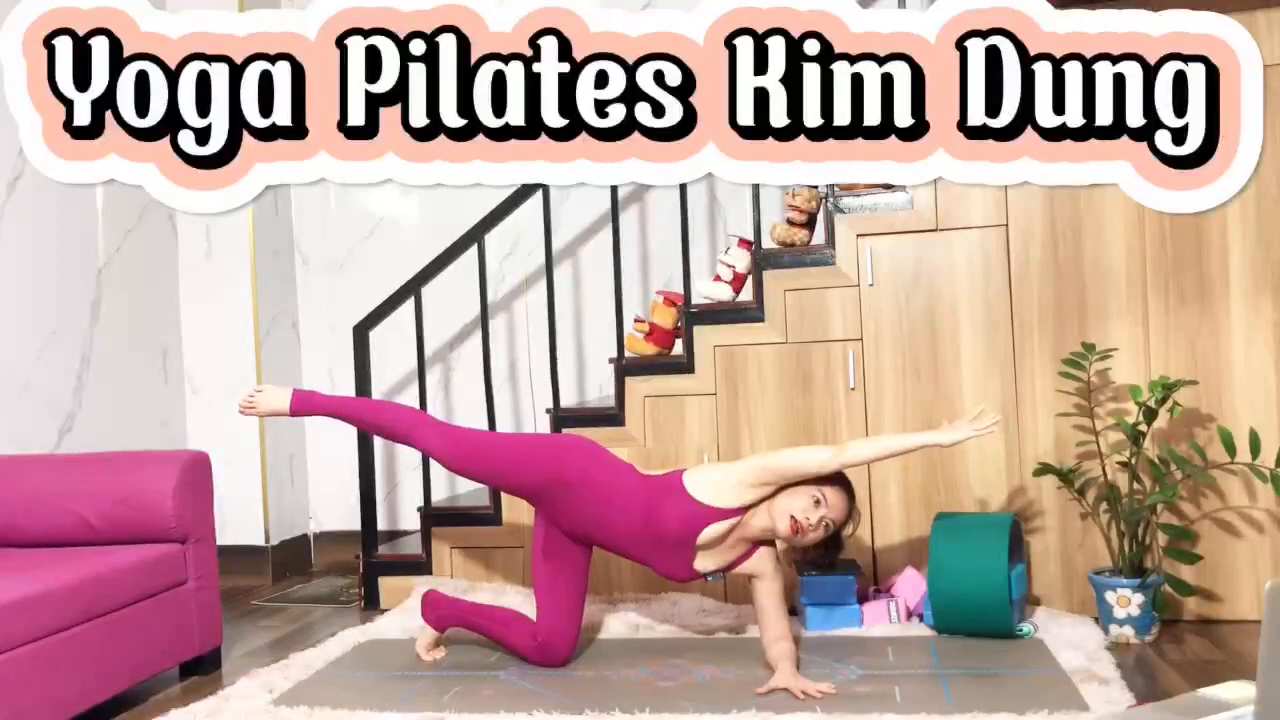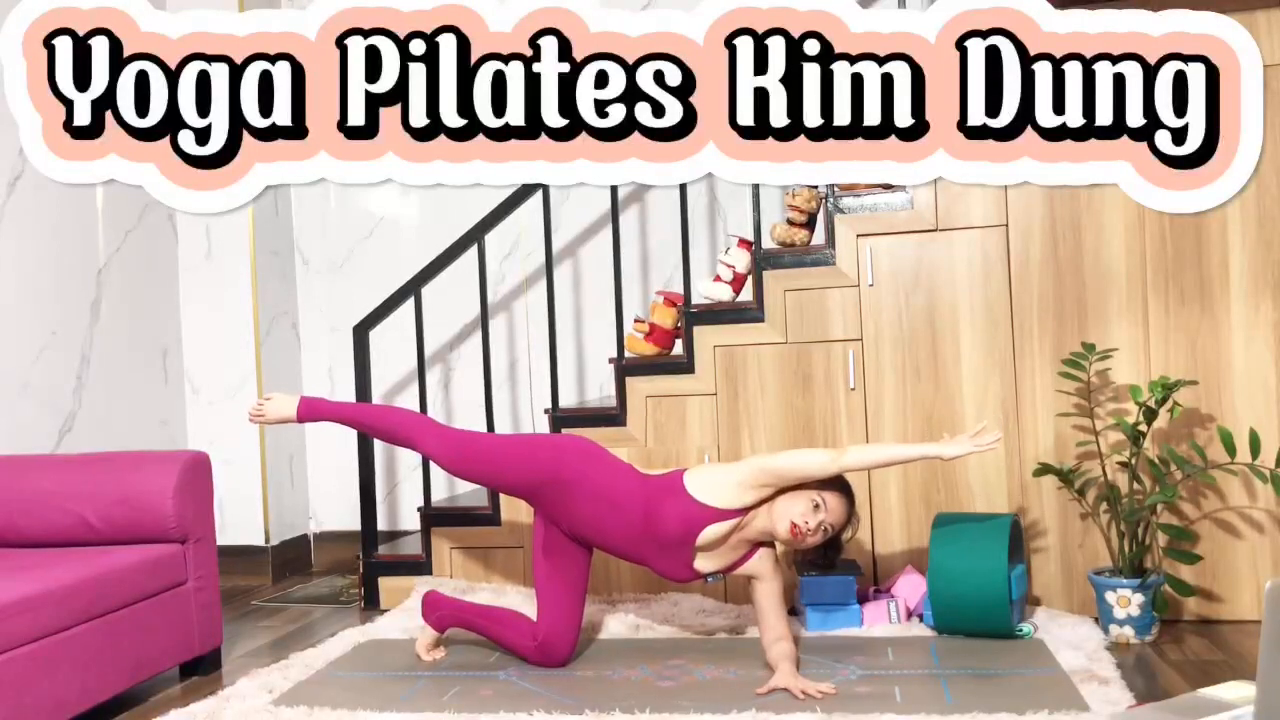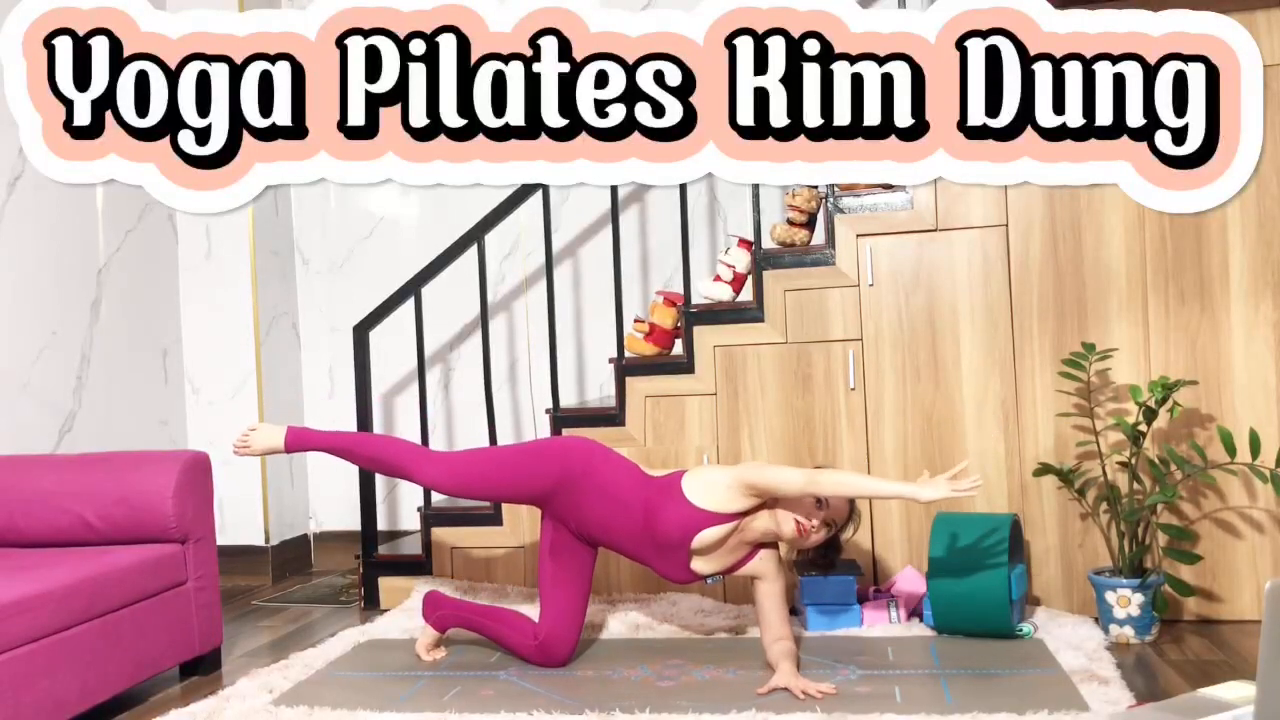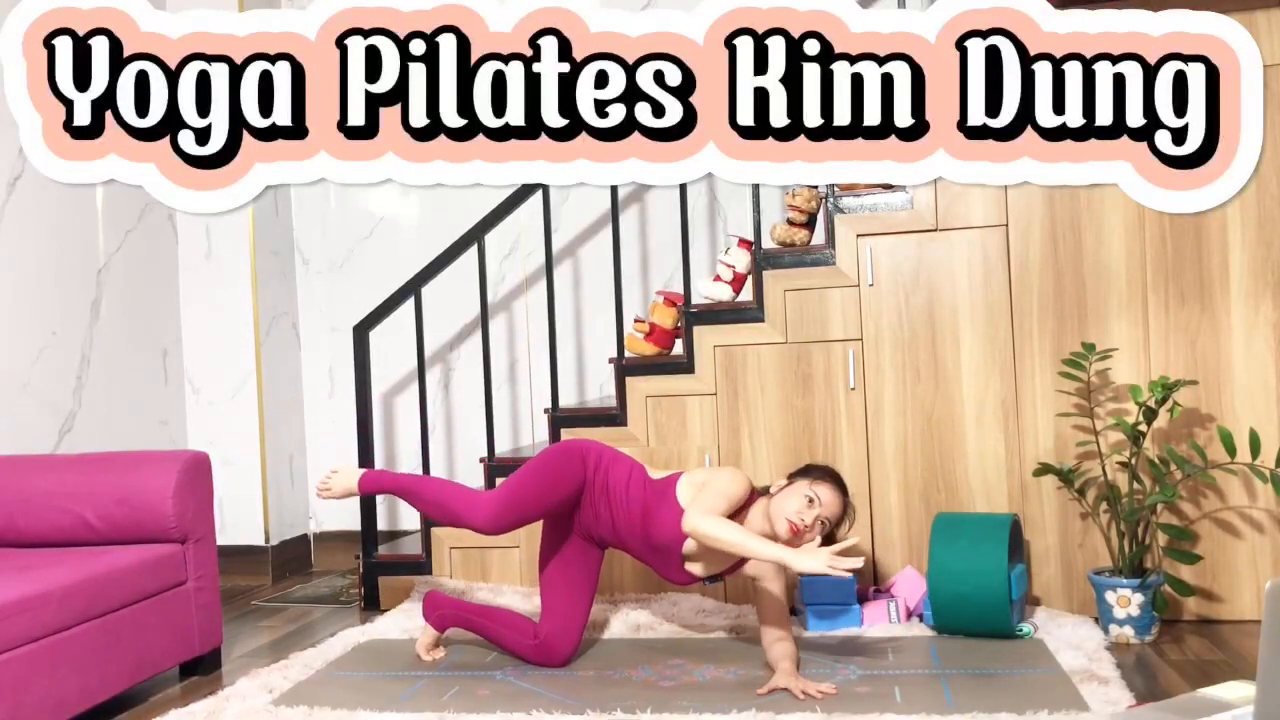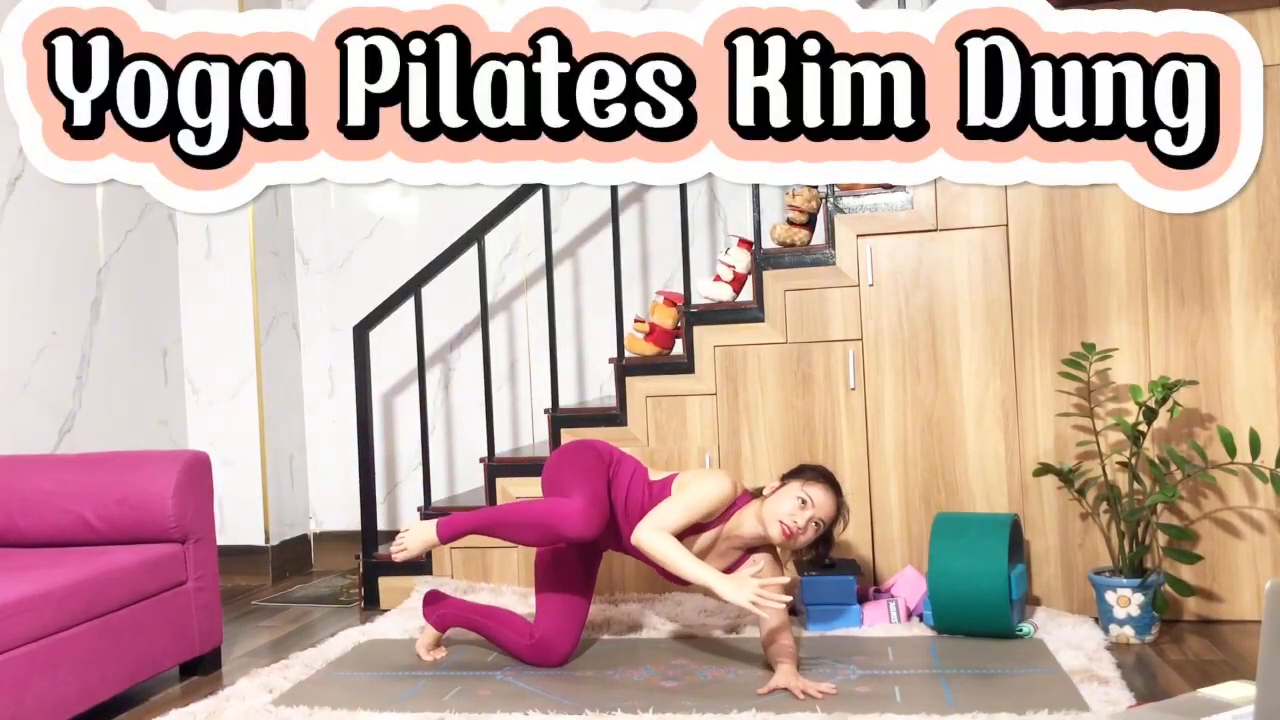
dt=1s
person 1, frame 1
left shoulder: (759, 562)
right shoulder: (749, 479)
left elbow: (776, 631)
right elbow: (839, 454)
left wrist: (787, 671)
right wrist: (934, 435)
left hip: (574, 529)
right hip: (567, 475)
left knee: (552, 648)
right knee: (442, 442)
left ankle: (443, 609)
right ankle: (305, 401)
person 1, frame 2
left shoulder: (760, 565)
right shoulder: (748, 483)
left elbow: (775, 633)
right elbow: (838, 458)
left wrist: (786, 670)
right wrist: (935, 449)
left hip: (573, 531)
right hip: (565, 474)
left knee: (551, 649)
right knee: (438, 443)
left ankle: (443, 610)
right ankle: (309, 408)
person 1, frame 3
left shoulder: (762, 564)
right shoulder: (744, 485)
left elbow: (776, 631)
right elbow: (818, 477)
left wrist: (786, 670)
right wrist: (913, 488)
left hip: (579, 529)
right hip: (573, 474)
left knee: (551, 649)
right knee: (436, 471)
left ankle: (444, 610)
right ankle: (297, 437)
person 1, frame 4
left shoulder: (763, 565)
right shoulder: (735, 485)
left elbow: (777, 633)
right elbow: (697, 522)
left wrist: (787, 670)
right wrist: (793, 558)
left hip: (588, 534)
right hip: (582, 475)
left knee: (553, 651)
right knee: (486, 514)
left ankle: (443, 611)
right ankle: (369, 479)
person 1, frame 5
left shoulder: (762, 564)
right shoulder: (721, 489)
left elbow: (776, 631)
right elbow: (646, 534)
left wrist: (786, 667)
right wrist: (721, 583)
left hip: (595, 537)
left knee: (549, 651)
right knee: (585, 519)
left ankle: (443, 610)
right ankle: (444, 528)
